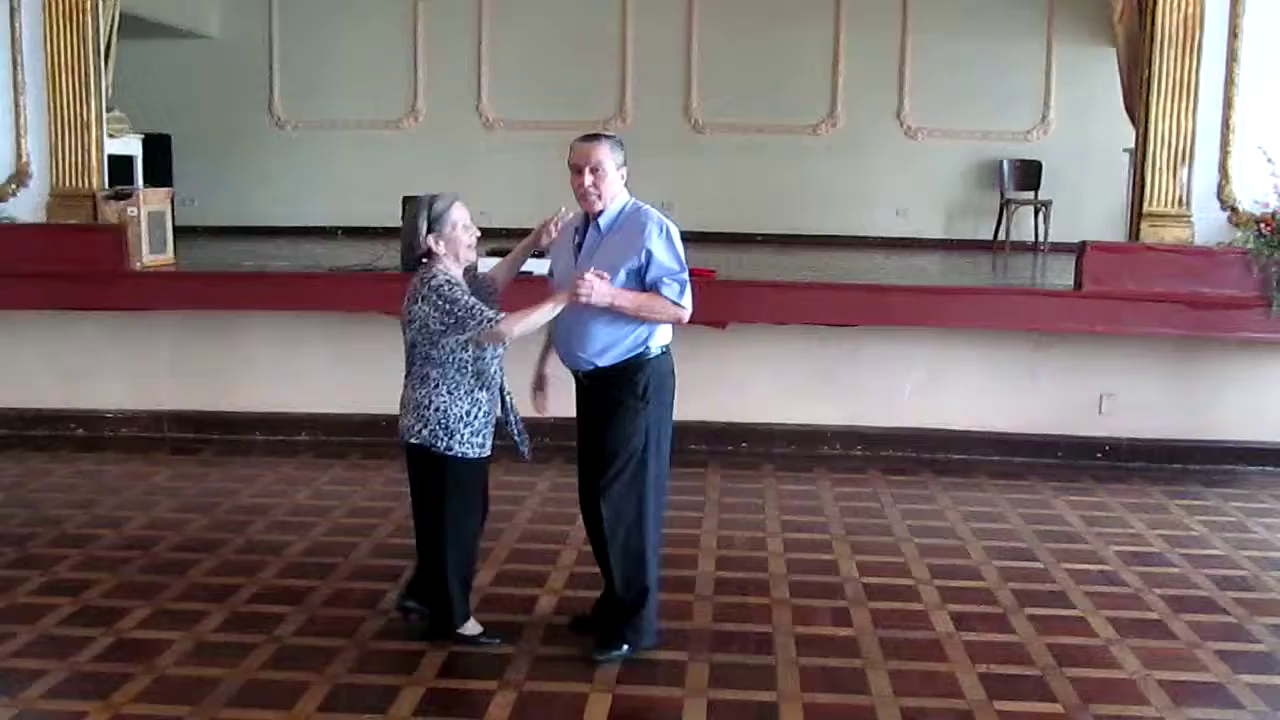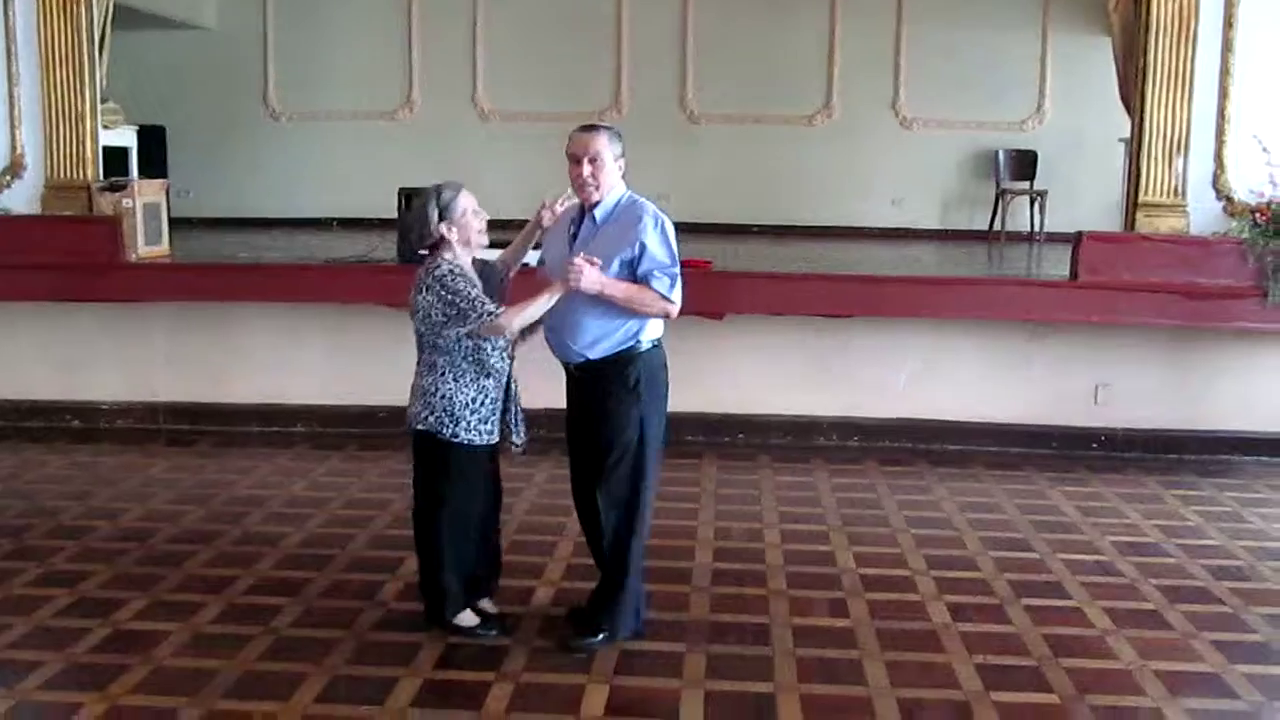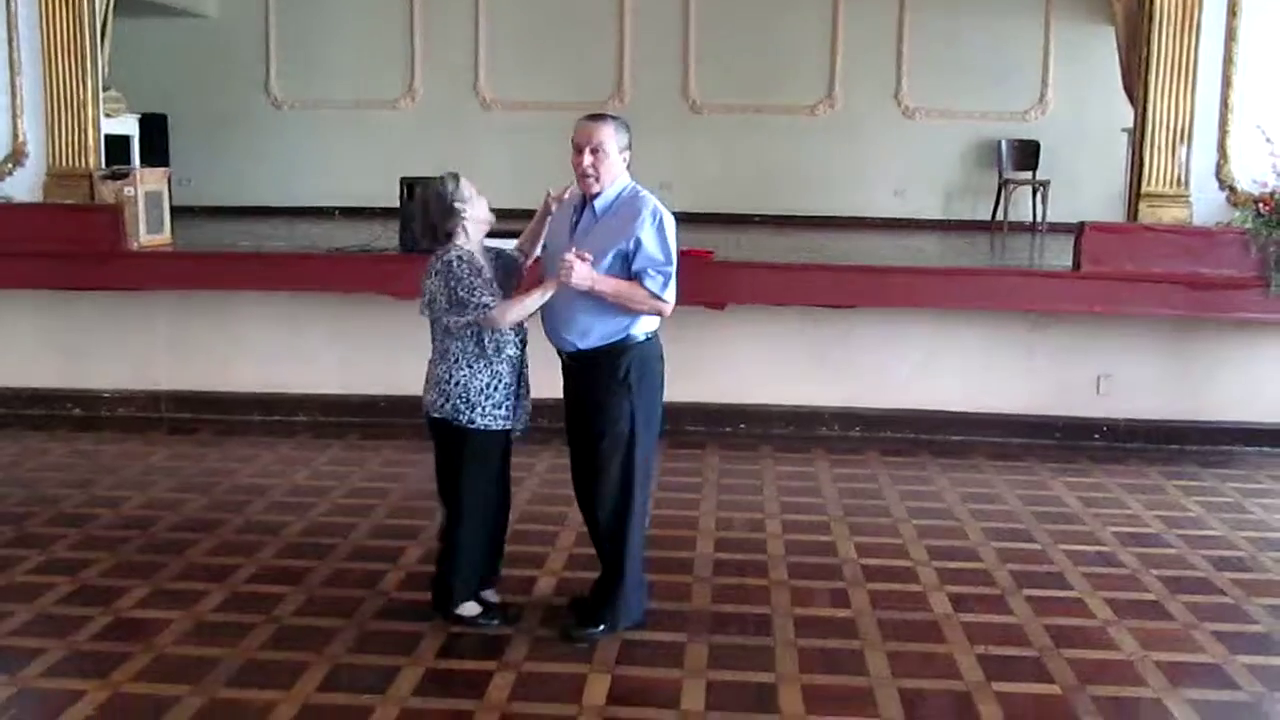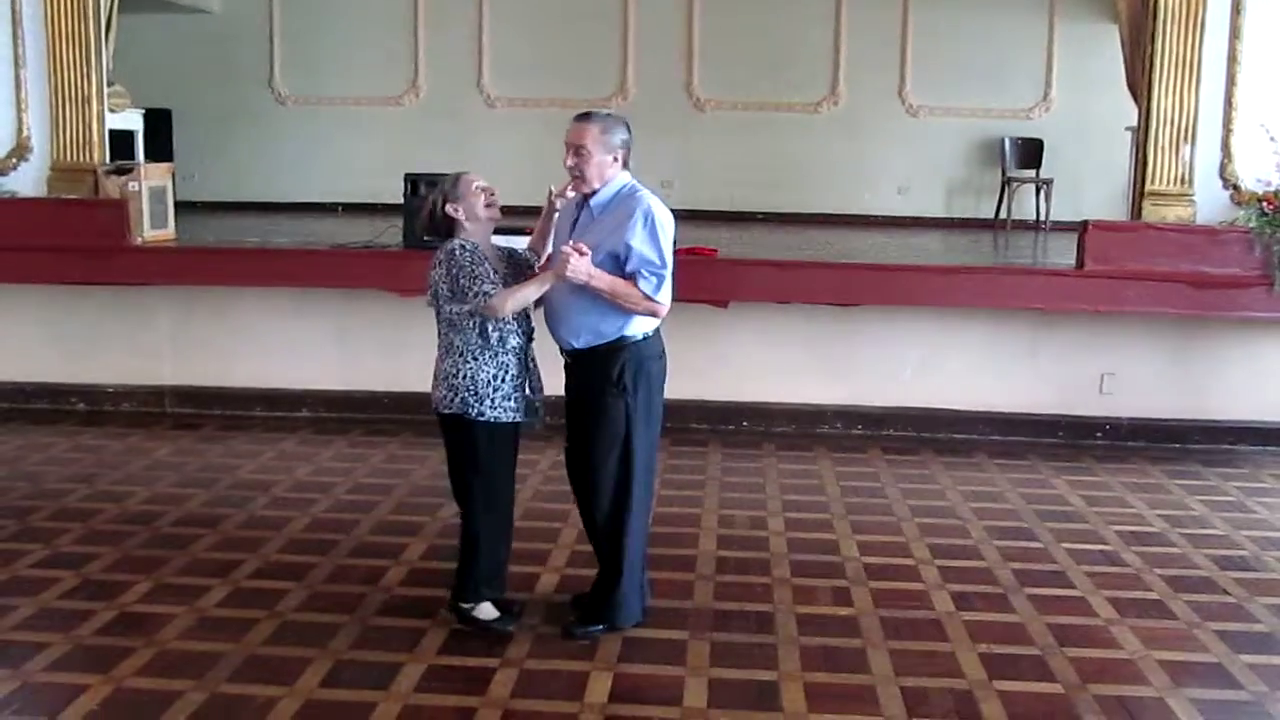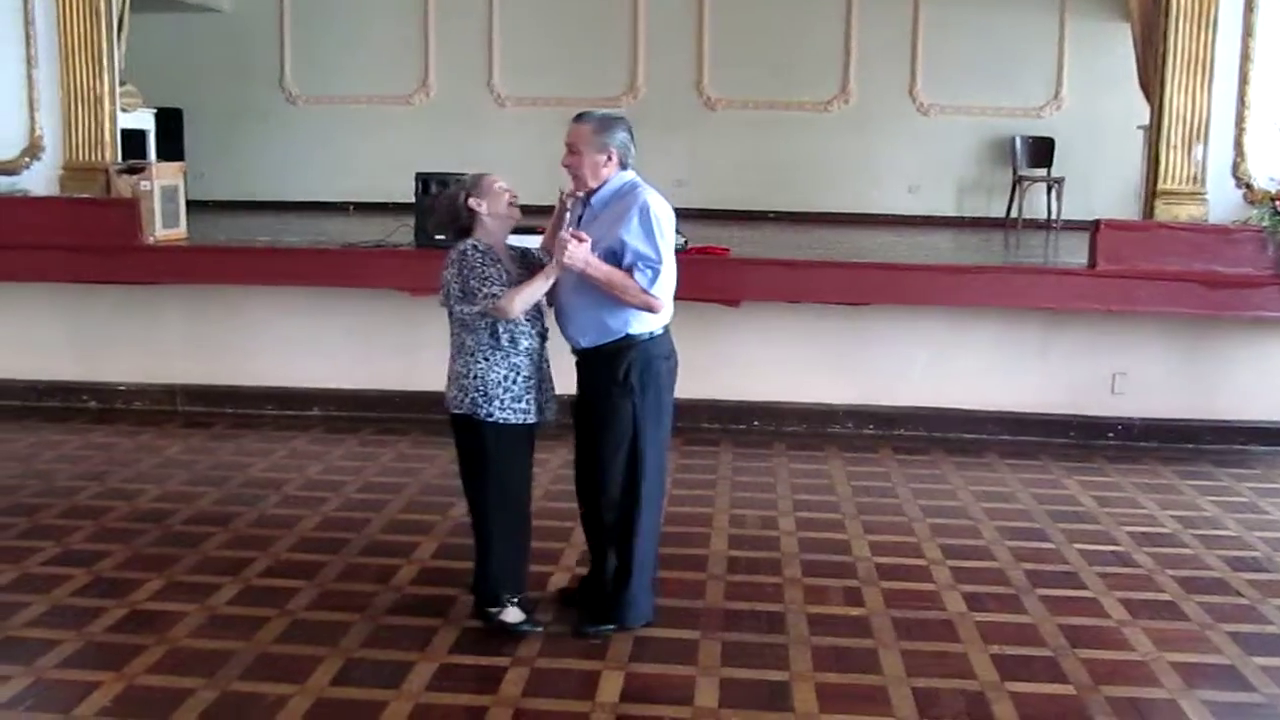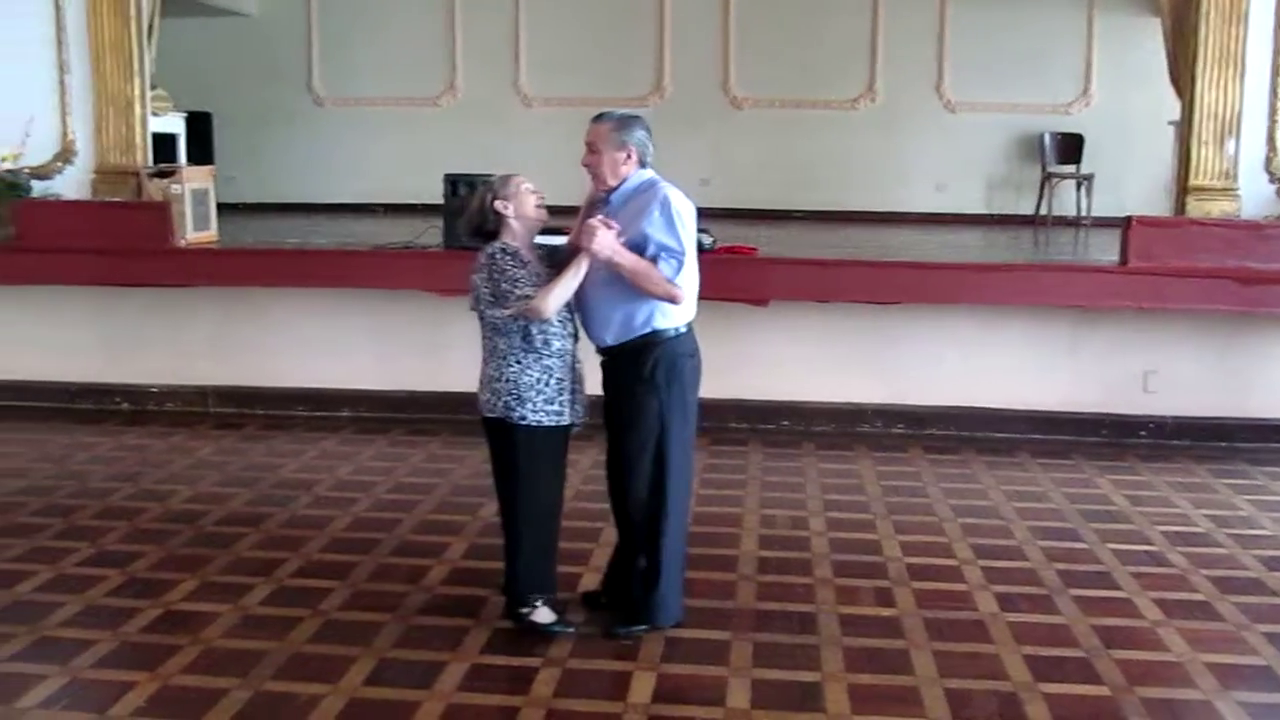
dt=0.2s
person 1, frame 1
left shoulder: (650, 228)
right shoulder: (567, 235)
left elbow: (678, 308)
left wrist: (608, 296)
right wrist: (542, 367)
left hip: (637, 381)
right hip: (590, 382)
left knee: (625, 502)
right knee: (595, 498)
left ankle: (636, 623)
right ankle: (615, 604)
person 1, frame 2
left shoulder: (645, 221)
right shoulder: (561, 225)
left elbow: (668, 304)
left wrist: (601, 285)
left hip: (628, 374)
right hip: (581, 373)
left knee: (619, 494)
right knee: (588, 491)
left ankle: (619, 613)
right ankle: (608, 595)
person 1, frame 3
left shoulder: (645, 214)
right shoulder: (566, 212)
left elbow: (661, 301)
left wrist: (593, 282)
left hip: (624, 365)
right hip: (578, 363)
left knee: (617, 485)
right knee: (589, 483)
left ankle: (619, 604)
right ankle: (611, 585)
person 1, frame 4
left shoulder: (642, 212)
right shoulder: (577, 208)
left elbow: (656, 302)
left wrist: (589, 274)
left hip: (625, 363)
right hip: (584, 360)
left knee: (618, 484)
right knee: (586, 477)
left ankle: (620, 602)
right ankle: (611, 582)
person 1, frame 5
left shoulder: (642, 207)
right shoulder: (589, 206)
left elbow: (653, 298)
left wrist: (586, 263)
left hip: (634, 361)
right hip: (599, 359)
left knee: (629, 483)
right knee: (594, 477)
left ankle: (628, 602)
right ankle: (600, 582)
person 1, frame 6
left shoulder: (661, 202)
right shoulder: (607, 207)
left elbow: (675, 288)
left wrist: (612, 252)
left hip: (658, 358)
right hip: (623, 357)
left knee: (655, 481)
right knee: (626, 477)
left ankle: (657, 602)
right ankle: (623, 583)
person 2, frame 1
left shoulder: (455, 281)
right shoulder: (435, 290)
left elbow: (490, 284)
right elbow: (503, 329)
left wrist: (532, 244)
right wrist: (566, 297)
left hip: (462, 426)
right hip: (443, 429)
left knee: (466, 517)
right knee: (449, 520)
left ankle: (422, 595)
right ankle: (448, 616)
person 2, frame 2
left shoulder: (469, 269)
right shoulder: (441, 278)
left elbow: (502, 270)
right elbow: (503, 324)
left wrist: (536, 228)
right wrist: (562, 286)
left hip: (478, 415)
right hip: (449, 418)
left knee: (484, 506)
right knee: (449, 511)
left ankle: (476, 590)
right ankle: (445, 604)
person 2, frame 3
left shoulder: (486, 258)
right shoulder: (449, 263)
left elbow: (520, 260)
right elbow: (499, 317)
left wrist: (545, 215)
right wrist: (558, 282)
left hip: (492, 402)
right hip: (464, 406)
left knee: (493, 499)
right knee: (467, 501)
left ankle: (480, 584)
right ankle: (452, 594)
person 2, frame 4
left shoulder: (500, 255)
right shoulder: (455, 256)
left elbow: (532, 259)
right elbow: (500, 305)
left wrist: (550, 214)
right wrist: (558, 273)
left hip: (503, 397)
right hip: (473, 400)
left knee: (499, 496)
right knee: (485, 499)
left ankle: (488, 587)
right ankle: (470, 596)
person 2, frame 5
left shoulder: (516, 256)
right shoulder: (467, 256)
left elbow: (543, 264)
right elbow: (509, 307)
right wrist: (561, 265)
left hip: (518, 398)
right hip: (485, 402)
left knee: (513, 498)
right knee: (497, 500)
left ankle: (504, 588)
right ankle: (493, 599)
person 2, frame 6
left shoulder: (537, 256)
right shoulder: (494, 260)
left elbow: (568, 267)
right elbow: (541, 306)
right wrist: (588, 255)
left hip: (549, 401)
right hip: (518, 404)
left knee: (544, 500)
right knee: (527, 502)
left ankle: (533, 587)
right ankle: (524, 599)
